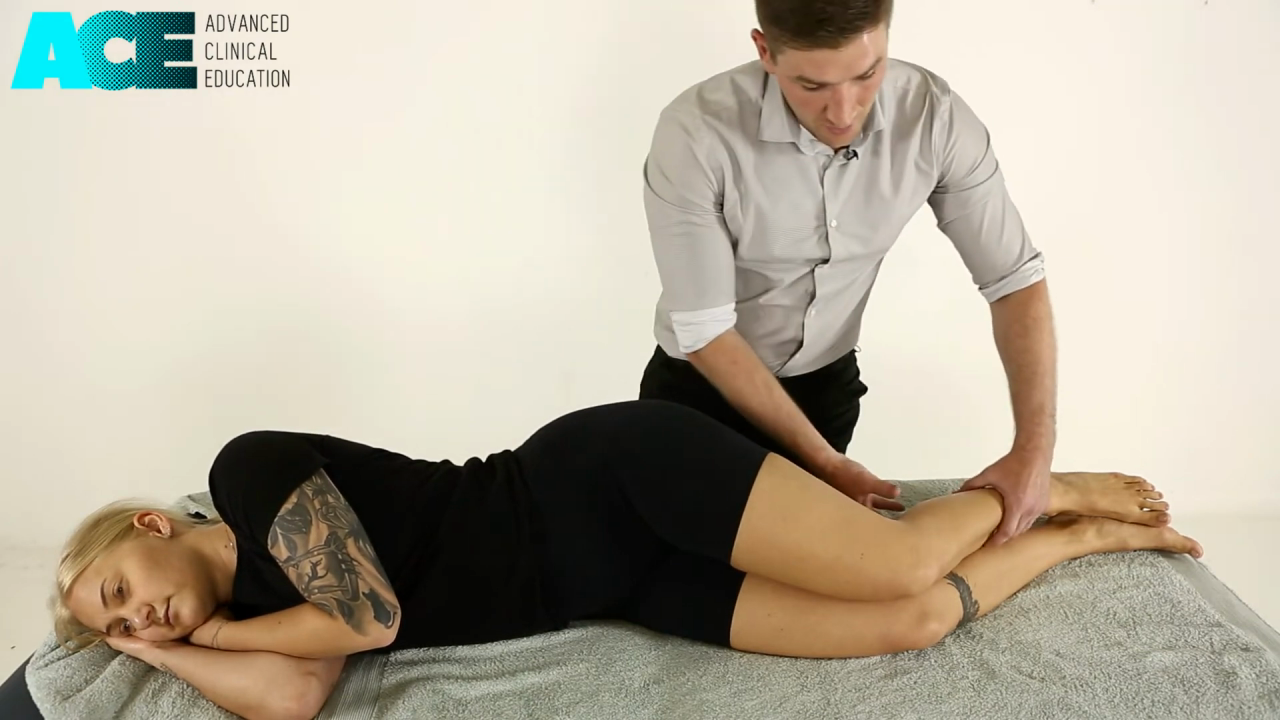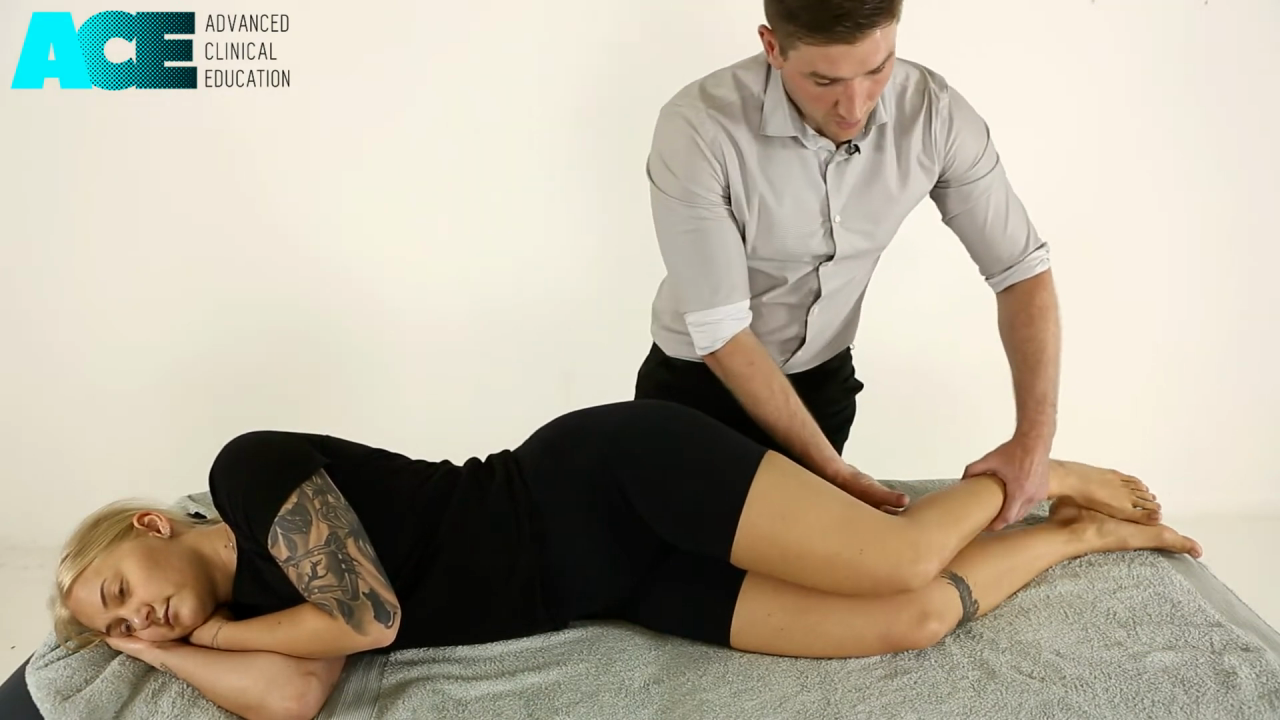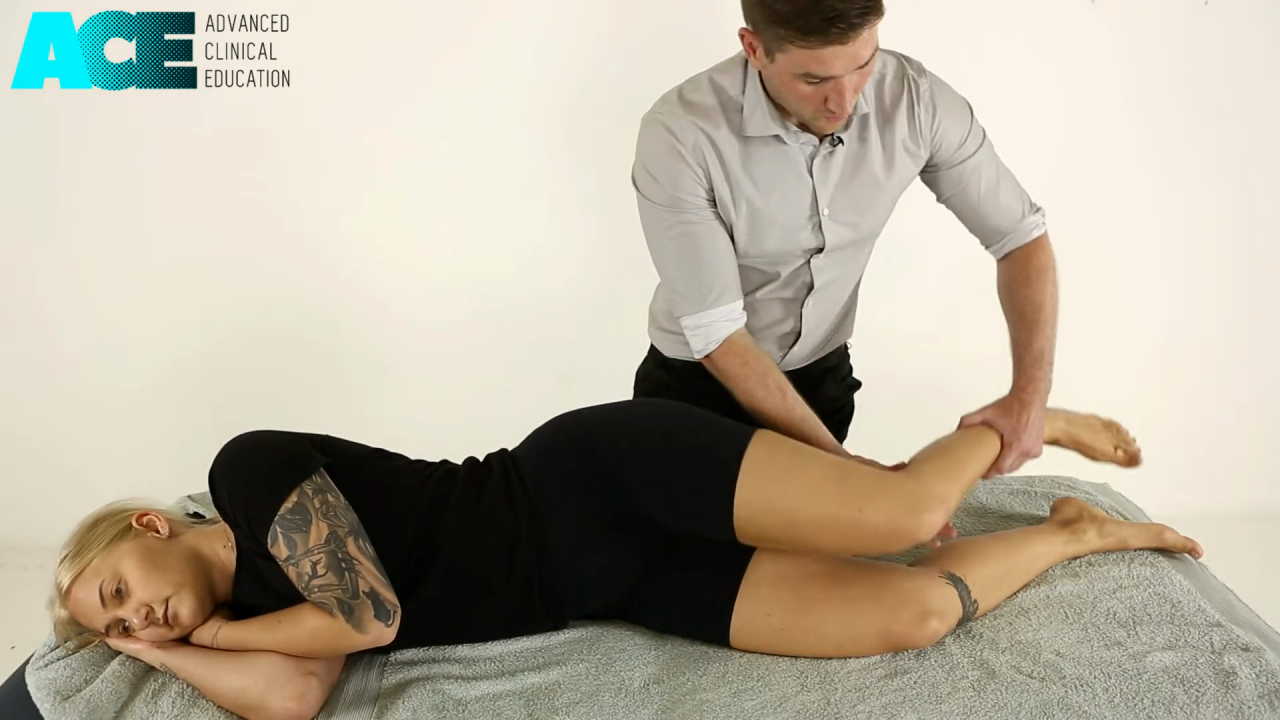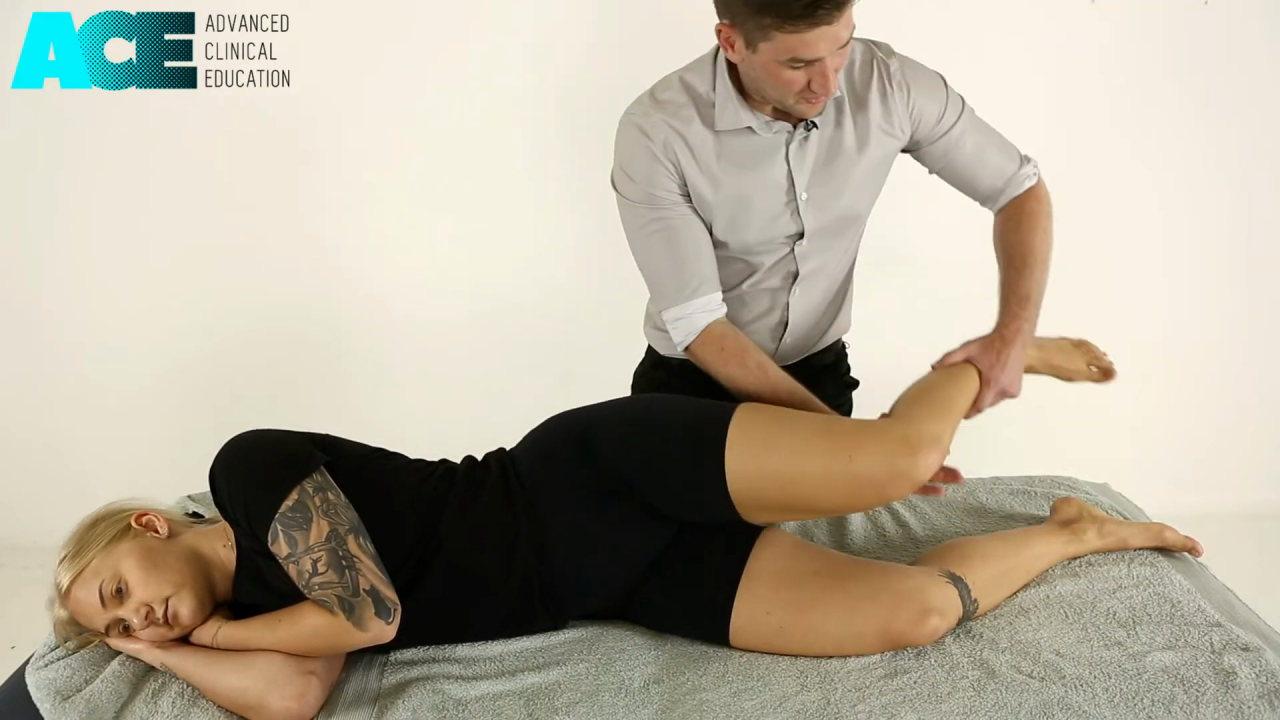
dt=0.3s
person 1, frame 1
left shoulder: (250, 471)
right shoulder: (261, 603)
left elbow: (373, 615)
left wrist: (205, 619)
left hip: (609, 477)
right hip: (620, 589)
left knee: (900, 570)
right knee: (912, 621)
left ankle: (1043, 486)
right ankle: (1074, 536)
person 1, frame 2
left shoulder: (250, 471)
right shoulder: (259, 605)
left elbow: (374, 615)
left wrist: (222, 625)
left hip: (606, 478)
right hip: (617, 586)
left knee: (900, 563)
right knee: (914, 620)
left ankle: (1032, 473)
right ankle: (1074, 535)
person 1, frame 3
left shoulder: (249, 470)
right shoulder: (257, 610)
left elbow: (373, 616)
left wrist: (213, 628)
left hip: (602, 479)
right hip: (618, 588)
left knee: (900, 513)
right knee: (912, 614)
left ankle: (1023, 414)
right ankle: (1076, 531)
person 1, frame 4
left shoulder: (249, 469)
right shoulder: (258, 611)
left elbow: (373, 612)
left wrist: (211, 624)
left hip: (602, 472)
right hip: (621, 583)
left knee: (893, 459)
right knee: (915, 610)
right ankle: (1077, 532)
person 2, frame 1
left shoulder: (935, 117)
right shoulder: (695, 132)
left elbow: (1017, 280)
right elbow: (704, 333)
left wrist: (1034, 448)
right wrist: (825, 464)
left hip: (825, 385)
right hip: (700, 387)
person 2, frame 2
left shoulder: (935, 114)
right shoulder: (698, 129)
left elbow: (1022, 269)
right elbow: (720, 333)
left wrist: (1034, 437)
right wrist: (834, 474)
left hip: (822, 382)
right hip: (696, 387)
person 2, frame 3
left shoulder: (915, 99)
right shoulder: (678, 136)
left elbow: (1023, 235)
right elbow: (716, 336)
left wrist: (1030, 394)
left hip: (822, 376)
right hip: (697, 384)
person 2, frame 4
left shoulder: (890, 82)
right shoulder: (655, 134)
left elbow: (1020, 189)
right elbow: (697, 324)
left wrist: (1013, 334)
left hip: (821, 373)
right hip: (692, 384)
